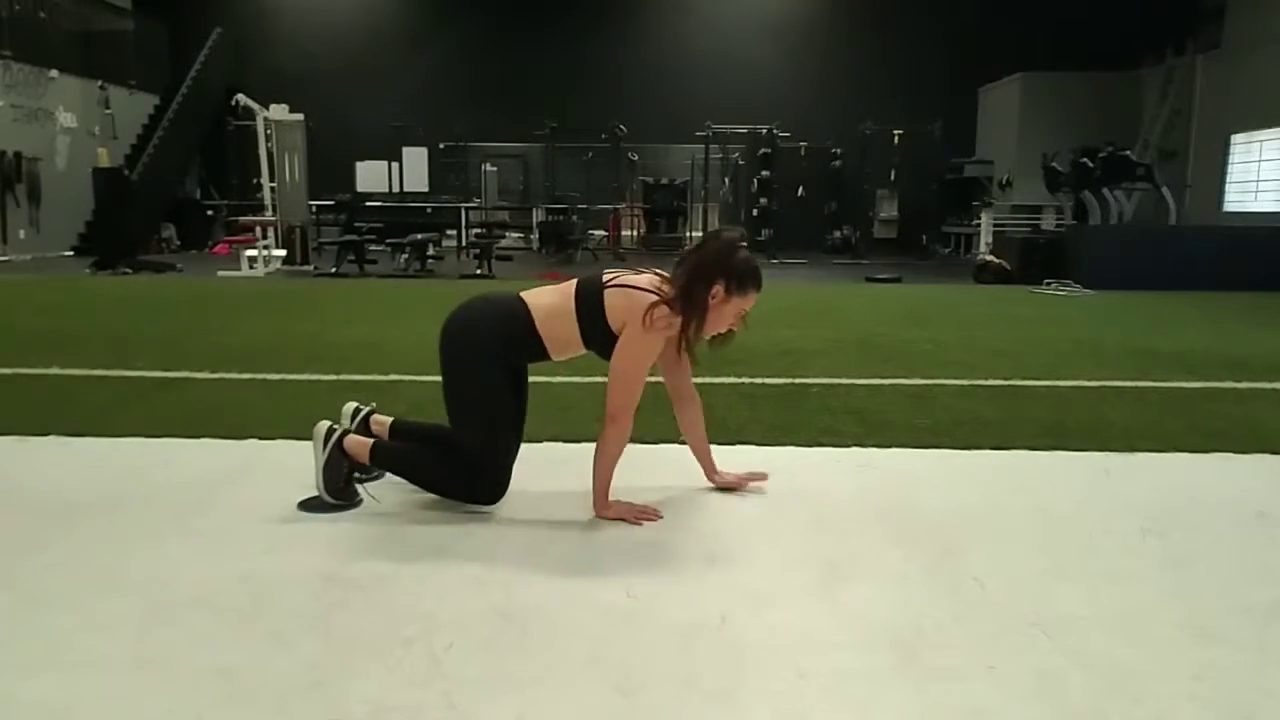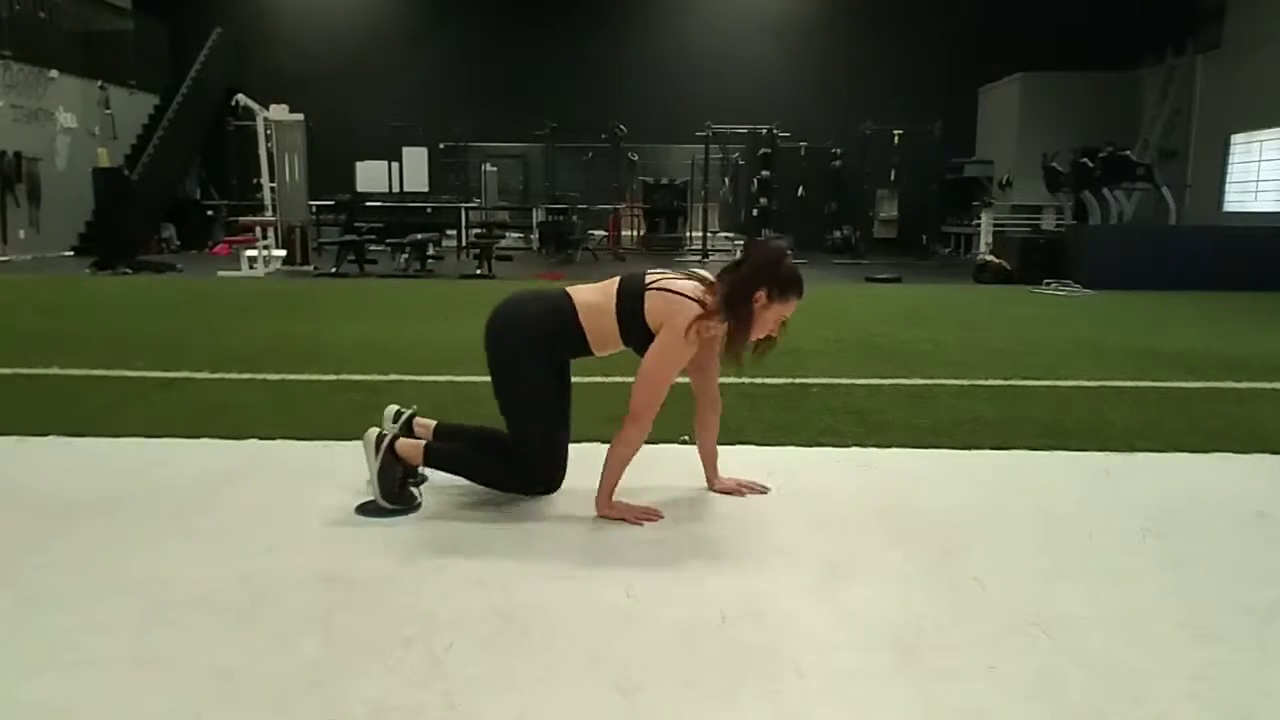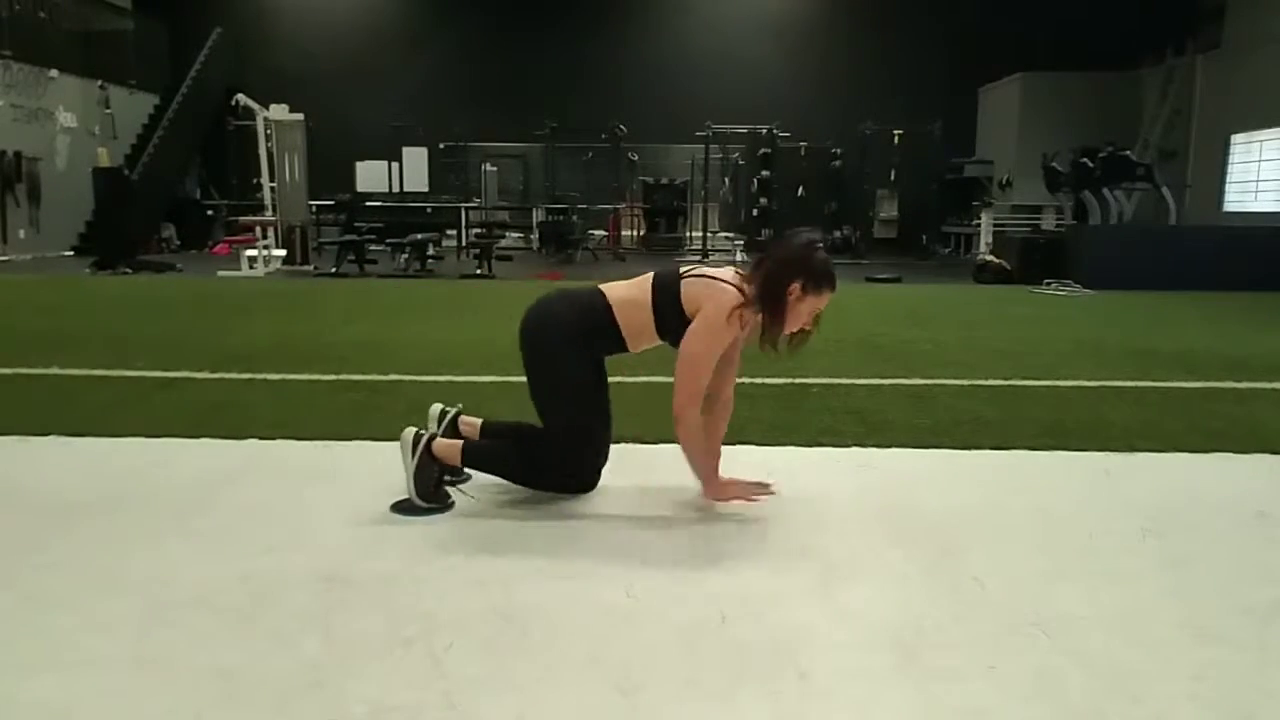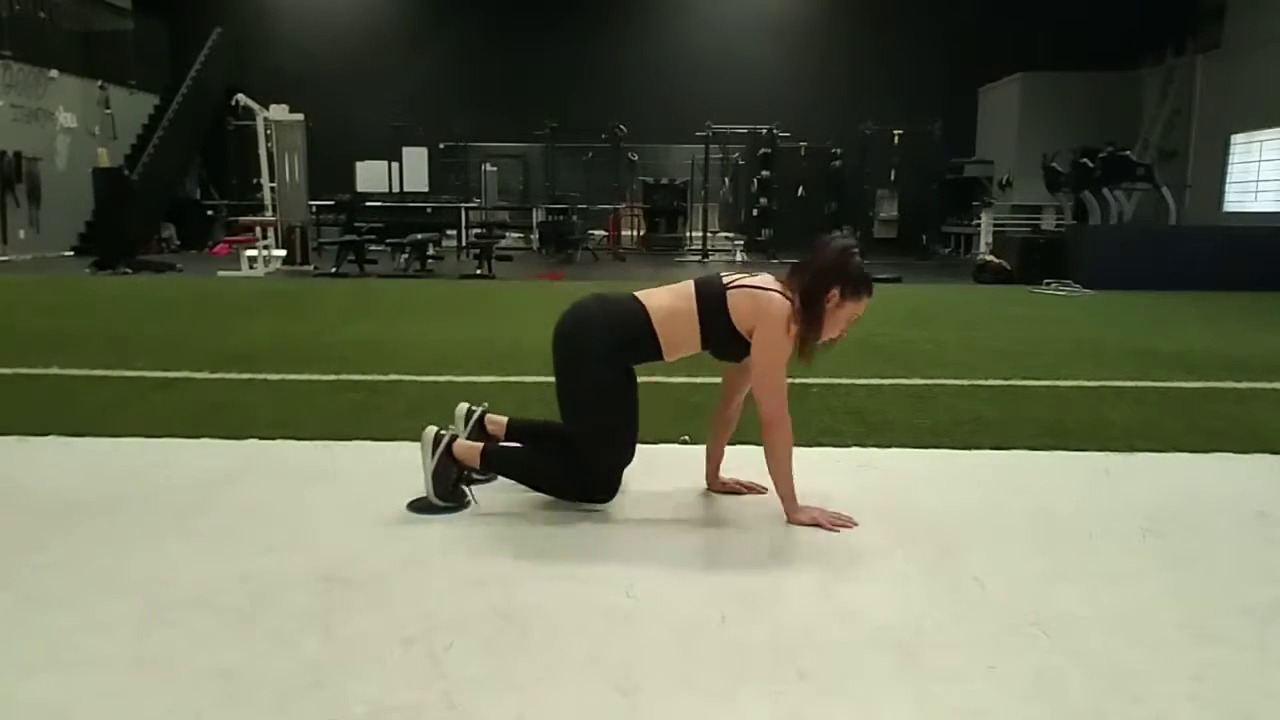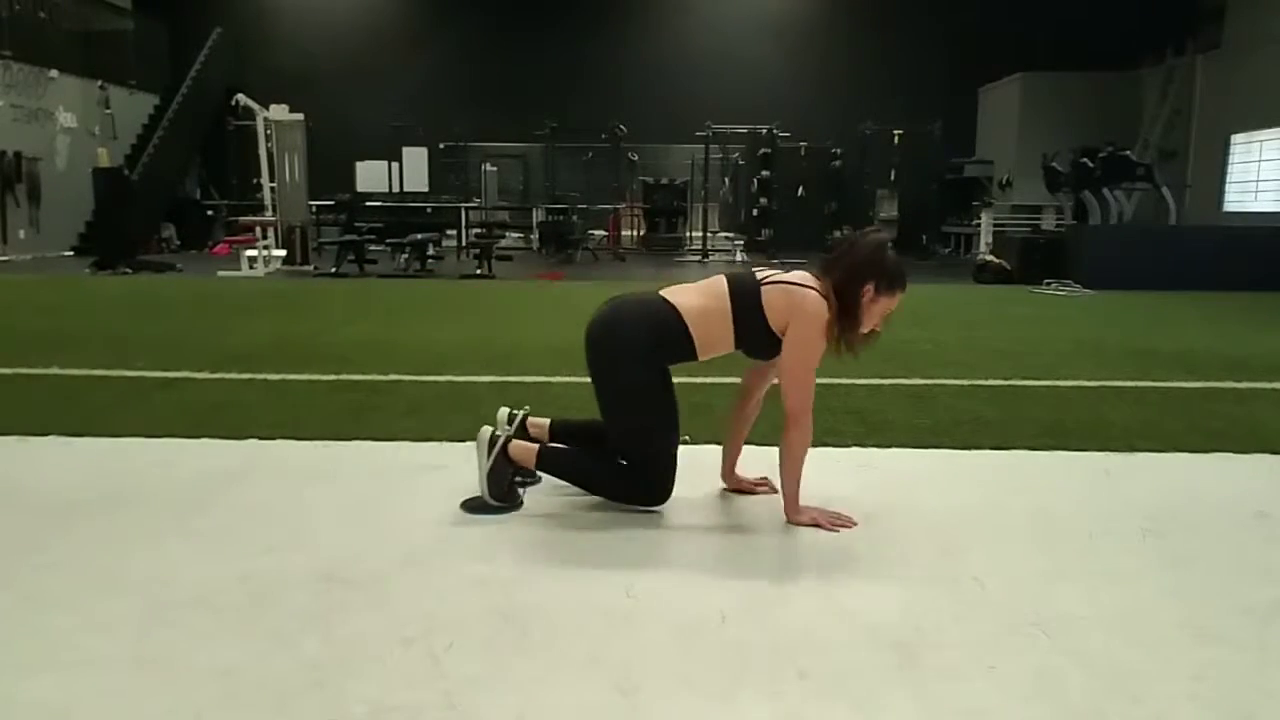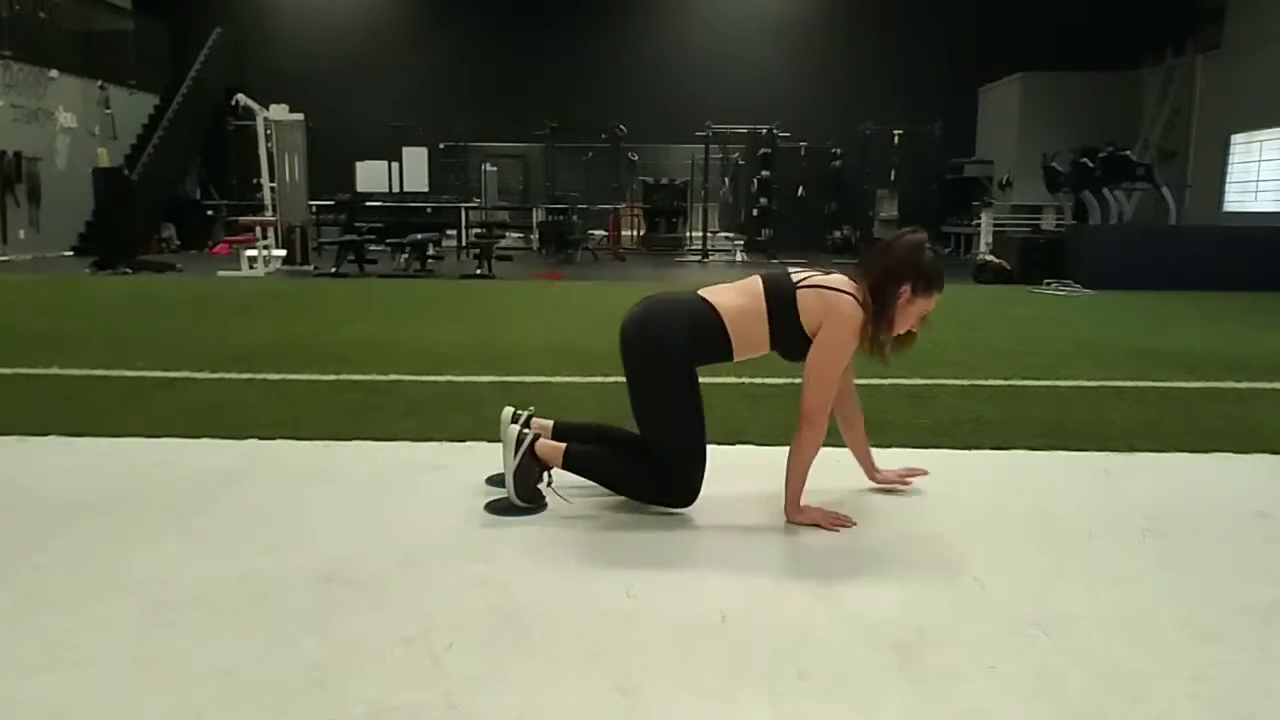
dt=0.1s
person 1, frame 1
left shoulder: (671, 297)
right shoulder: (654, 313)
left elbow: (684, 396)
right elbow: (618, 415)
left wrist: (713, 473)
right wrist: (601, 500)
left hip: (498, 336)
right hip: (476, 336)
left knee: (488, 449)
right knee: (483, 482)
left ankle: (371, 423)
right ankle: (344, 445)
person 1, frame 2
left shoulder: (713, 300)
right shoulder: (694, 318)
left elbow: (708, 399)
right elbow: (639, 416)
left wrist: (713, 476)
right wrist: (605, 499)
left hip: (544, 330)
right hip: (521, 331)
left knee: (538, 449)
right knee: (542, 474)
left ankle: (414, 426)
right ankle: (398, 449)
person 1, frame 3
left shoulder: (737, 296)
right shoulder: (727, 307)
left elbow: (718, 391)
right elbow: (684, 406)
left wrist: (712, 472)
right wrist: (709, 481)
left hip: (569, 326)
right hip: (555, 330)
left knee: (580, 445)
right knee: (579, 474)
left ankle: (458, 425)
right ankle: (437, 451)
person 1, frame 4
left shoulder: (772, 298)
right shoulder: (777, 314)
left elbow: (735, 394)
right elbow: (774, 421)
left wrist: (713, 474)
right wrist: (793, 507)
left hip: (603, 330)
right hip: (591, 339)
left knee: (613, 449)
right knee: (597, 483)
left ankle: (485, 424)
right ankle: (456, 450)
person 1, frame 5
left shoulder: (800, 293)
right shoulder: (810, 310)
left elbow: (752, 389)
right elbow: (797, 419)
left wrist: (728, 470)
right wrist: (792, 506)
left hip: (626, 326)
right hip: (625, 340)
left knee: (647, 443)
right knee: (653, 486)
left ankle: (526, 428)
right ankle: (513, 452)
person 1, frame 6
left shoulder: (839, 294)
right shoulder: (846, 313)
left elbow: (842, 394)
right elbow: (813, 419)
left wrist: (873, 471)
right wrist: (793, 506)
left hip: (661, 325)
right hip: (663, 339)
left knee: (666, 446)
right knee: (678, 488)
left ankle: (534, 429)
right ankle: (539, 451)
